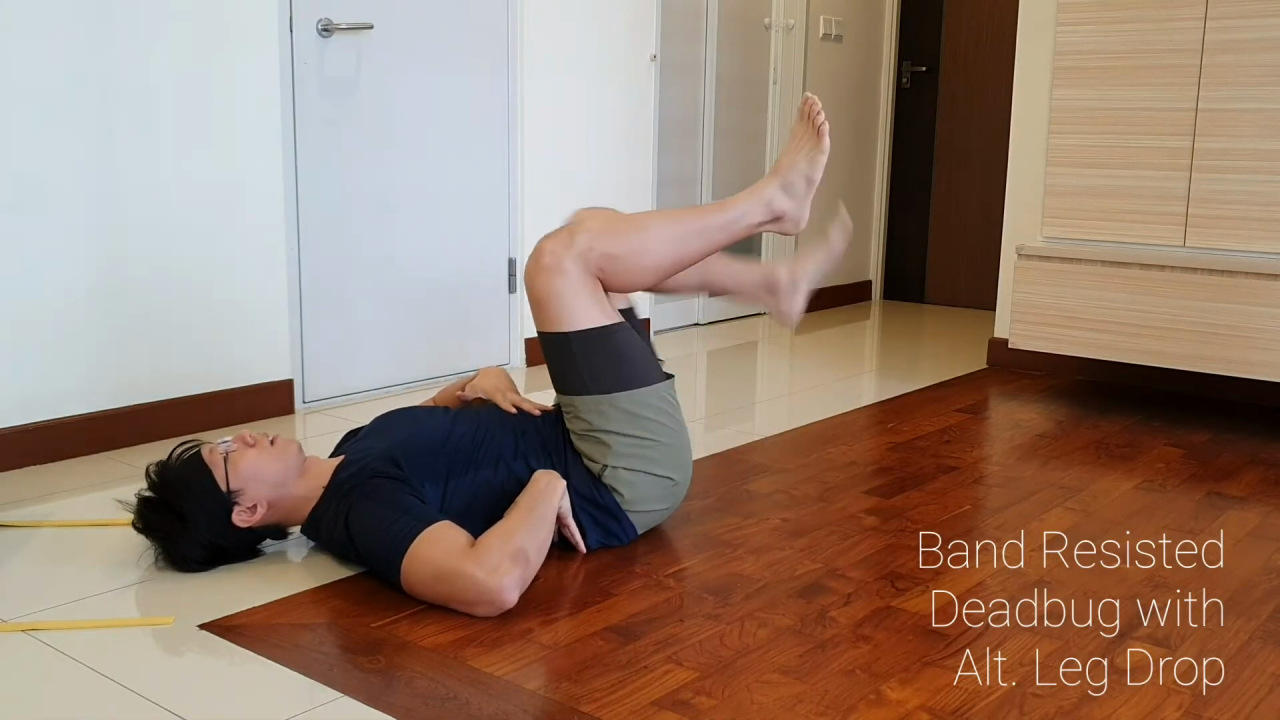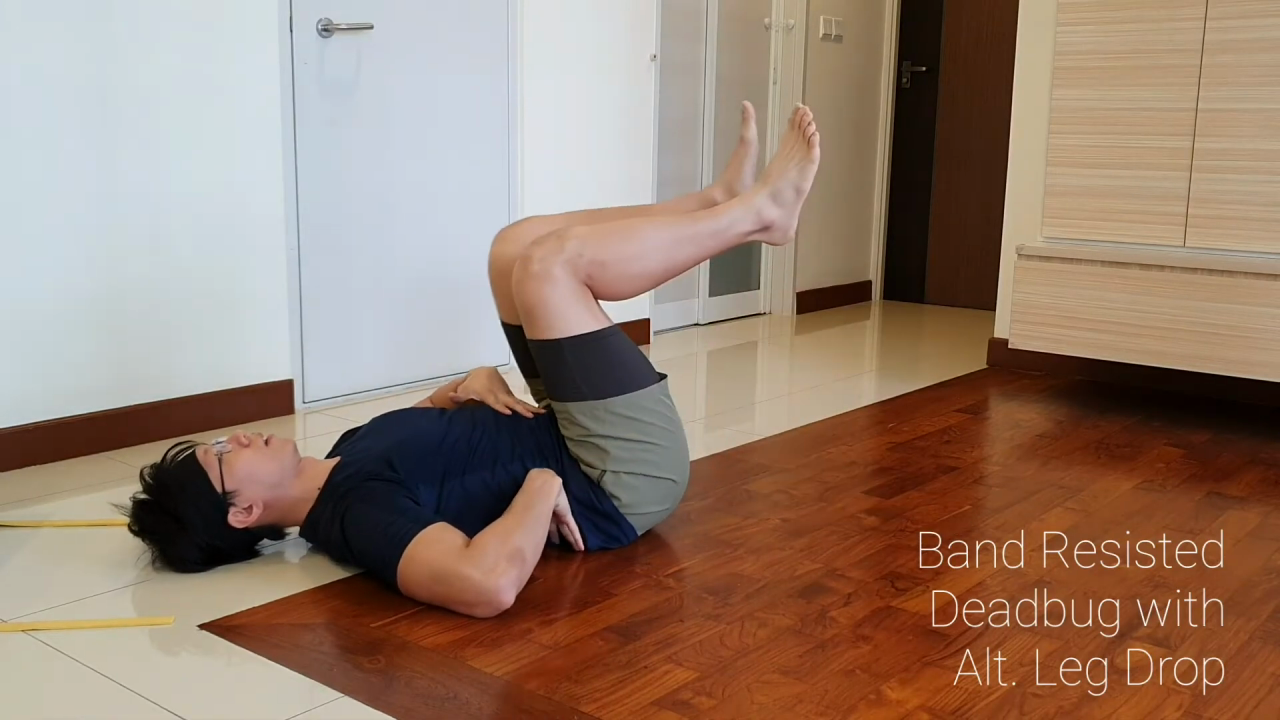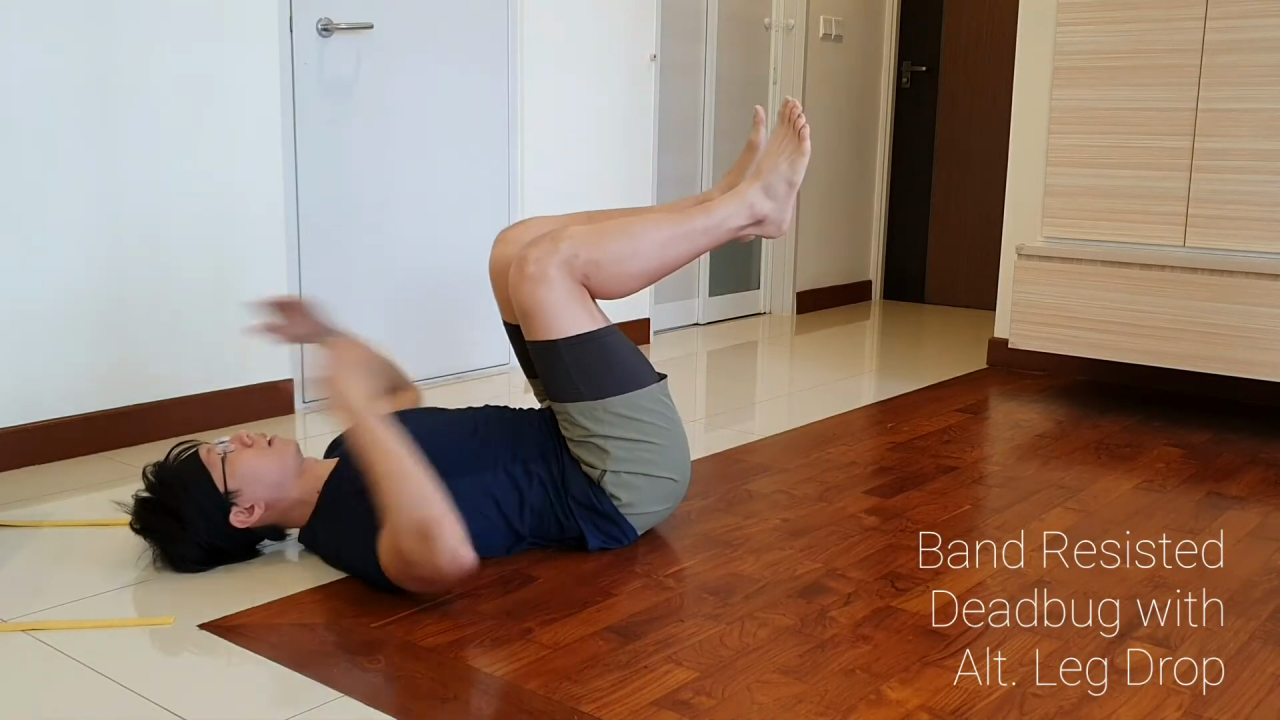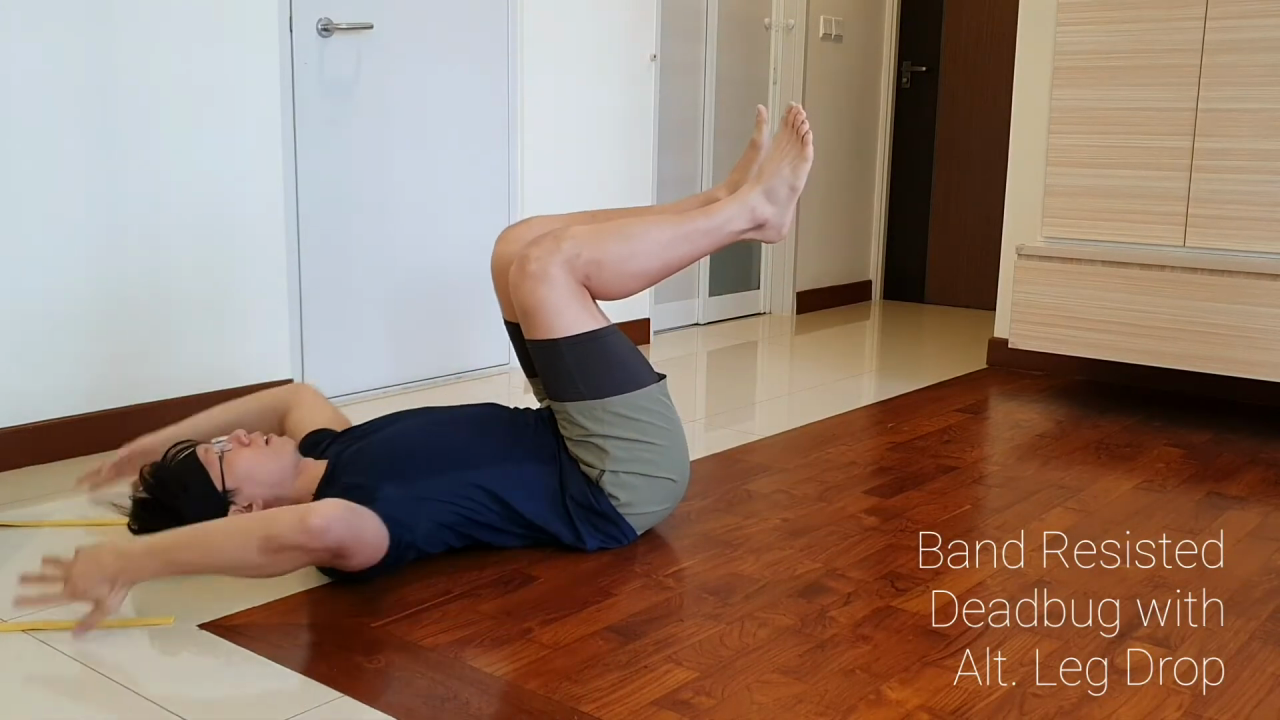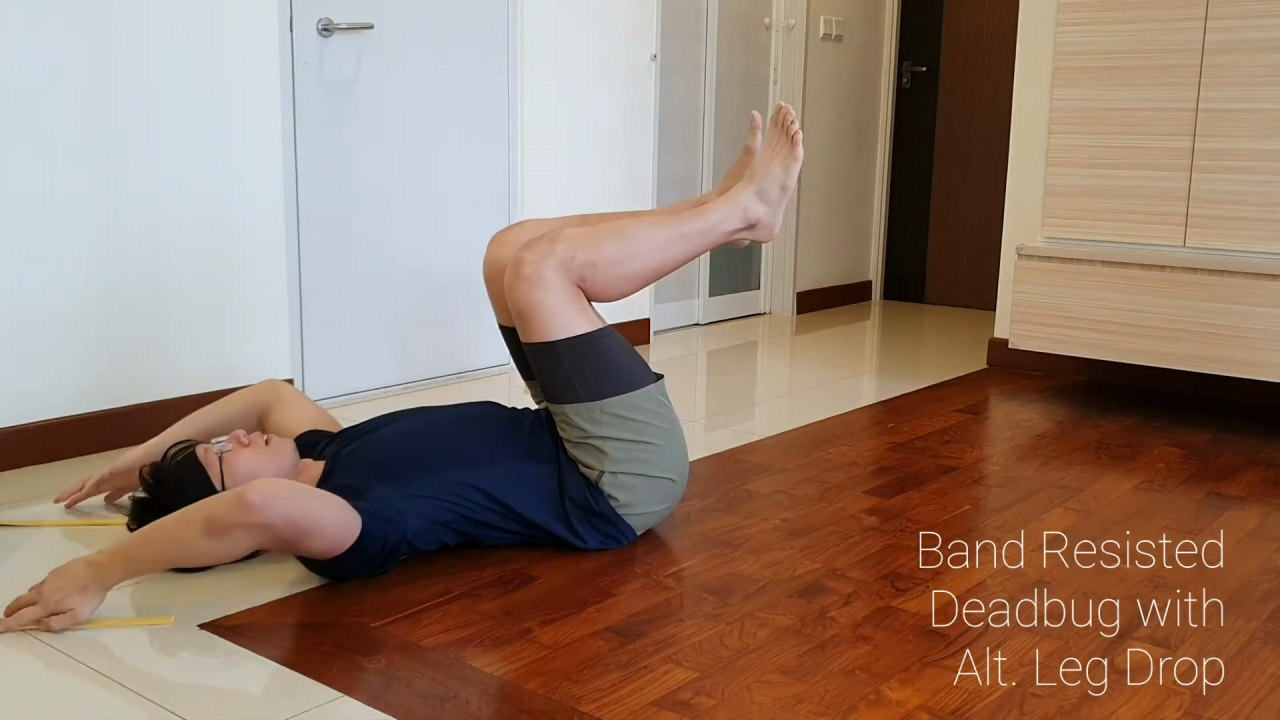
dt=0.3s
person 1, frame 1
left shoulder: (352, 454)
right shoulder: (360, 510)
left elbow: (427, 421)
right elbow: (490, 585)
left wrist: (476, 383)
right wrist: (547, 483)
left hip: (575, 436)
right hip: (631, 478)
left knee: (593, 227)
right knee: (562, 256)
left ankle: (775, 283)
right ankle: (771, 201)
person 1, frame 2
left shoulder: (349, 454)
right shoulder: (358, 513)
left elbow: (421, 426)
right elbow: (488, 585)
left wrist: (467, 385)
right wrist: (543, 484)
left hip: (564, 443)
right hip: (629, 480)
left knee: (520, 247)
right knee: (548, 264)
left ankle: (722, 204)
right ankle: (758, 211)
person 1, frame 3
left shoulder: (345, 466)
right shoulder: (347, 526)
left elbow: (396, 393)
right elbow: (444, 552)
left wrist: (332, 340)
right wrist: (359, 415)
left hip: (561, 445)
right hip: (629, 481)
left knee: (520, 245)
right knee: (542, 263)
left ankle: (726, 202)
right ankle: (752, 206)
person 1, frame 4
left shoulder: (330, 461)
right shoulder: (332, 511)
left elbow: (298, 398)
right elbow: (325, 533)
left wrist: (163, 439)
right wrist: (136, 554)
left hip: (565, 452)
right hip: (624, 486)
left knee: (528, 247)
right knee: (546, 265)
left ankle: (724, 206)
right ankle: (750, 209)
person 1, frame 5
left shoulder: (328, 459)
right shoulder: (341, 532)
left elbow: (271, 391)
right elbow: (256, 507)
left wrist: (143, 455)
right wrist: (102, 571)
left hip: (565, 450)
right hip: (626, 483)
left knee: (517, 249)
right knee: (538, 265)
left ankle: (727, 207)
right ankle: (743, 208)
